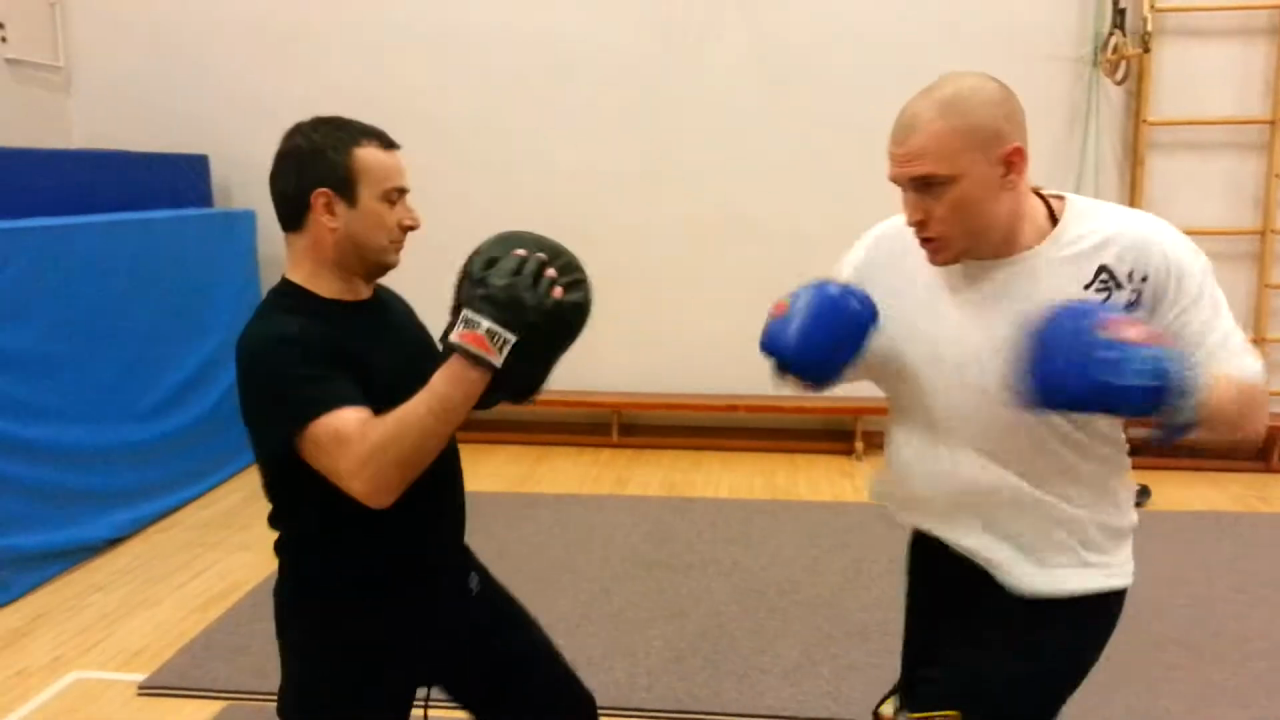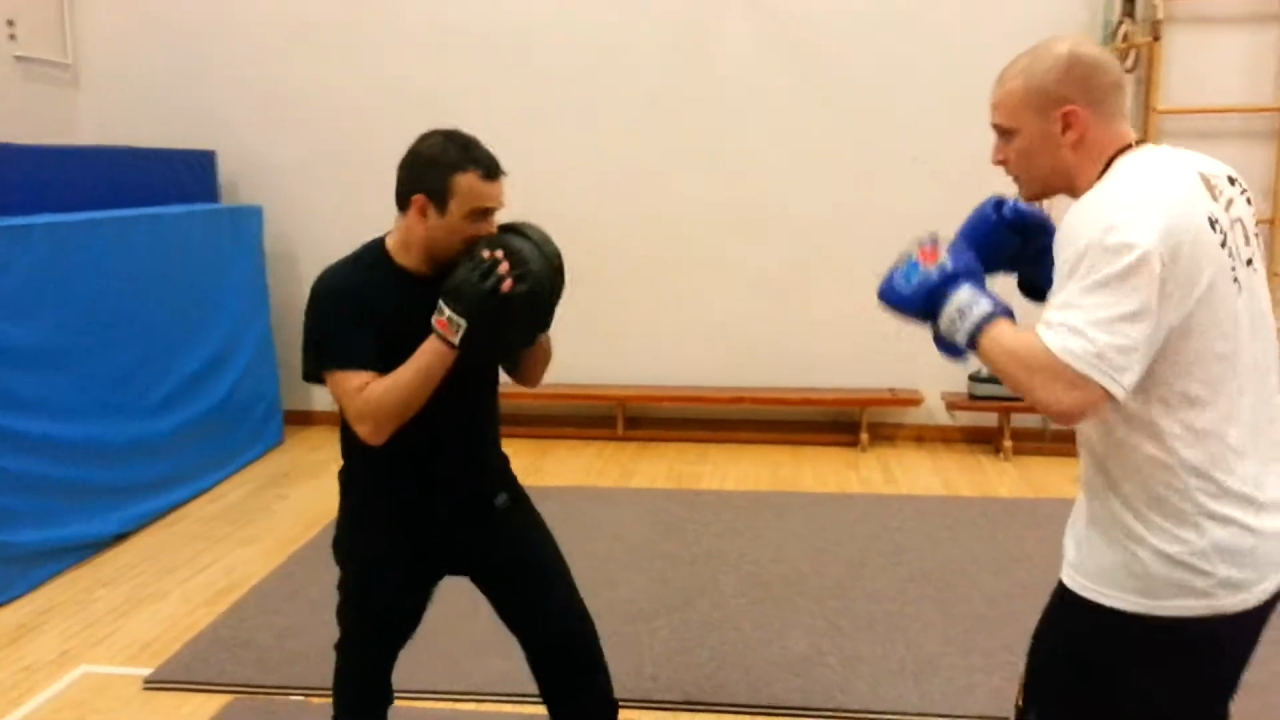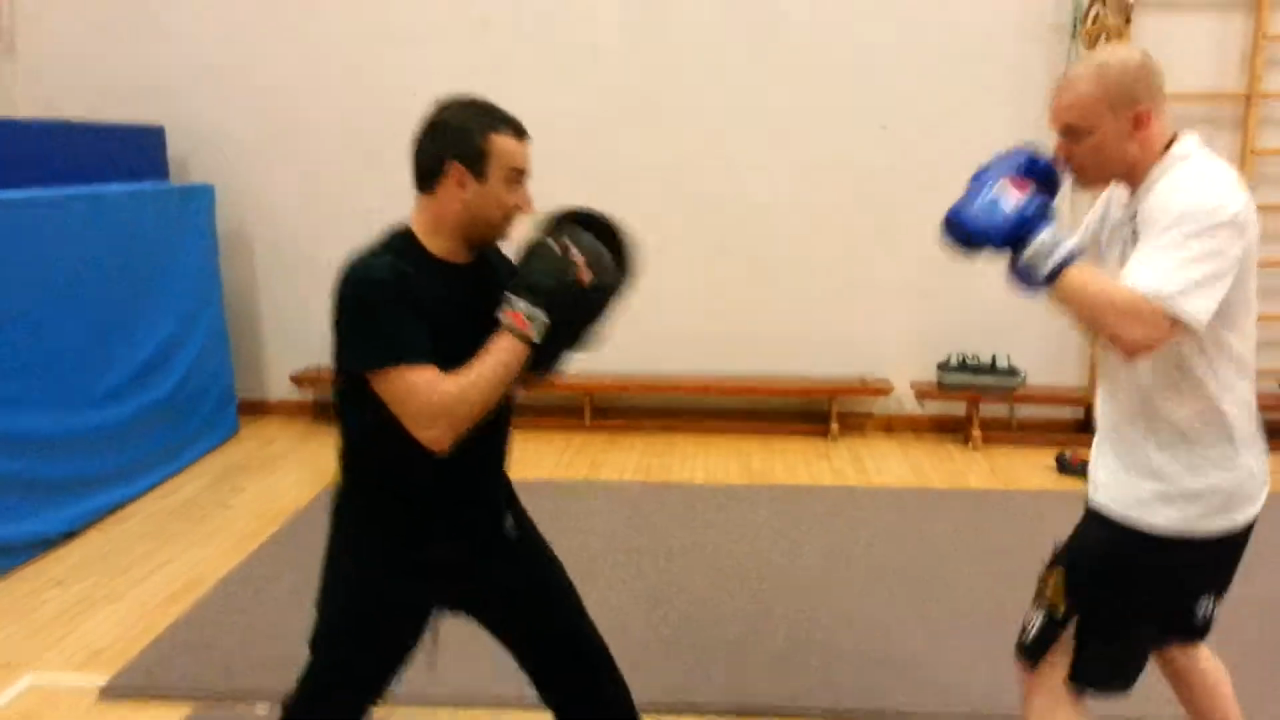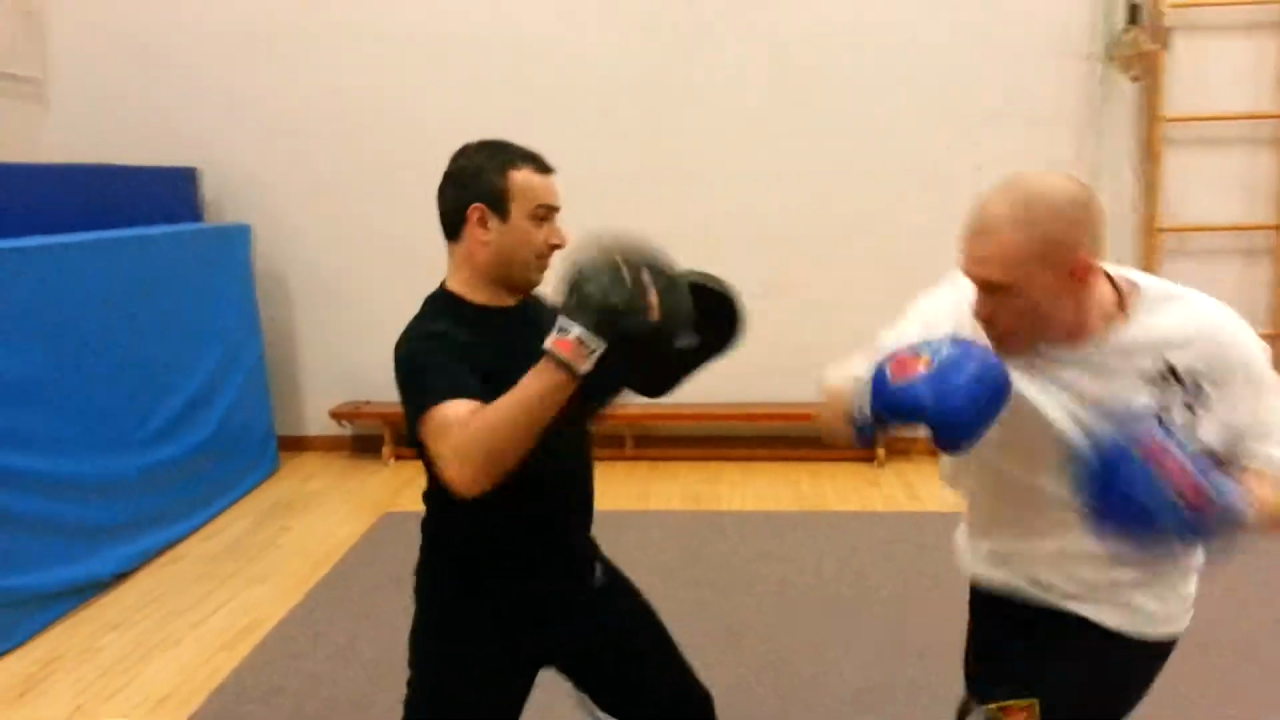
dt=1s
person 1, frame 1
left shoulder: (1142, 252)
right shoulder: (890, 254)
left elbow: (1246, 414)
right elbow: (809, 353)
left wrist: (1163, 386)
right wrist: (802, 334)
left hip: (1061, 578)
right hip: (946, 550)
person 1, frame 2
left shoulder: (1118, 219)
right shoulder: (1204, 177)
left elbow: (1062, 389)
left wrist: (958, 301)
right wrist: (1044, 264)
left hip: (1164, 565)
person 1, frame 3
left shoulder: (1203, 199)
right shoulder: (1134, 188)
left elbow: (1136, 326)
right elbow: (1094, 283)
left wrist: (1034, 240)
right wrist: (1030, 226)
left hip: (1168, 498)
right hip: (1198, 484)
right knee: (1172, 639)
person 1, frame 4
left shoulder: (1210, 342)
right shoulder: (958, 311)
right elbow: (837, 419)
left wrist: (1214, 506)
right wrist: (883, 397)
left hip: (1123, 606)
right hip: (1004, 580)
person 2, frame 1
left shoulder: (383, 305)
right shoulder: (280, 343)
left elbow: (431, 412)
right elbow: (373, 477)
left hip: (448, 585)
right hip: (346, 622)
person 2, frame 2
left shoulder: (473, 272)
right shoulder: (345, 290)
left elbow: (527, 375)
right elbow: (371, 419)
right wrist: (452, 322)
left hip: (486, 495)
right hip: (388, 515)
left knee: (567, 639)
right knee: (364, 661)
person 2, frame 3
left shoulder: (489, 263)
right shoulder: (377, 283)
left elbow: (525, 368)
right elbow: (436, 422)
left wrist: (560, 314)
right wrist: (526, 316)
left hip: (487, 520)
right hip: (388, 540)
left knee: (579, 663)
person 2, frame 4
left shoulder: (533, 311)
right shoulder: (435, 341)
left elbow: (581, 403)
right elbow: (467, 468)
left wrist: (664, 349)
right wrist: (568, 353)
left hip: (573, 575)
right hip: (477, 602)
